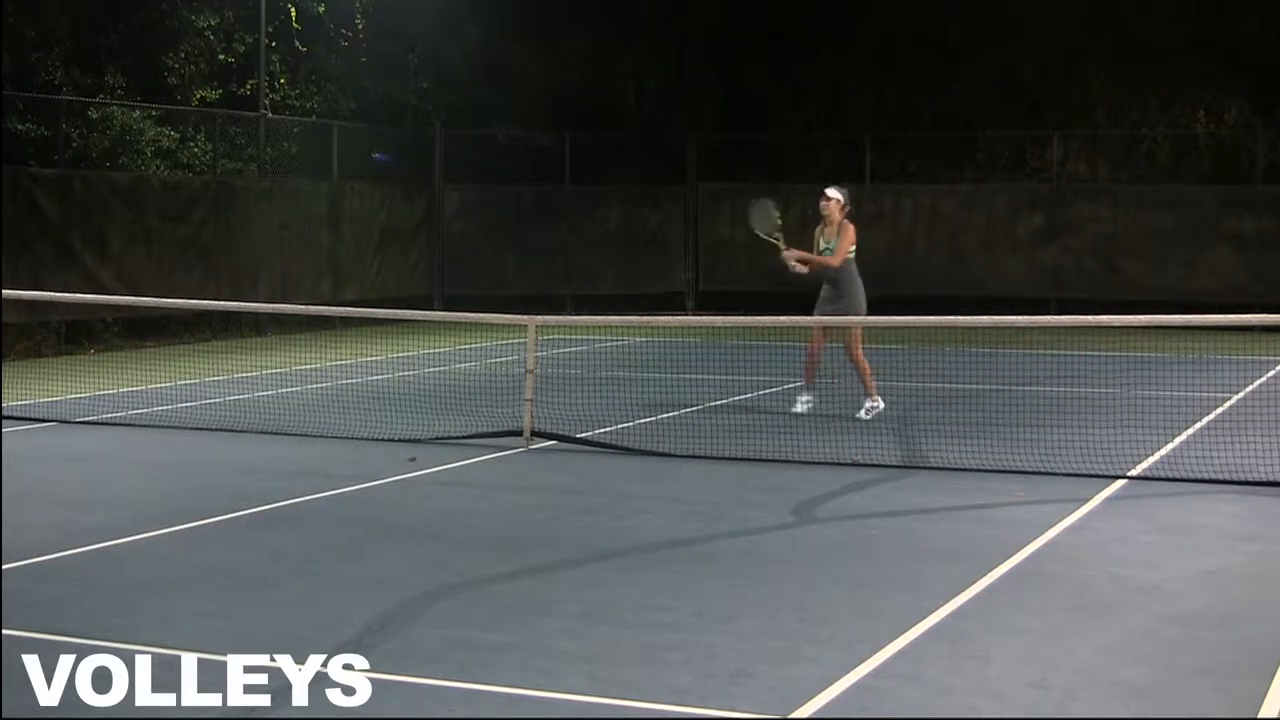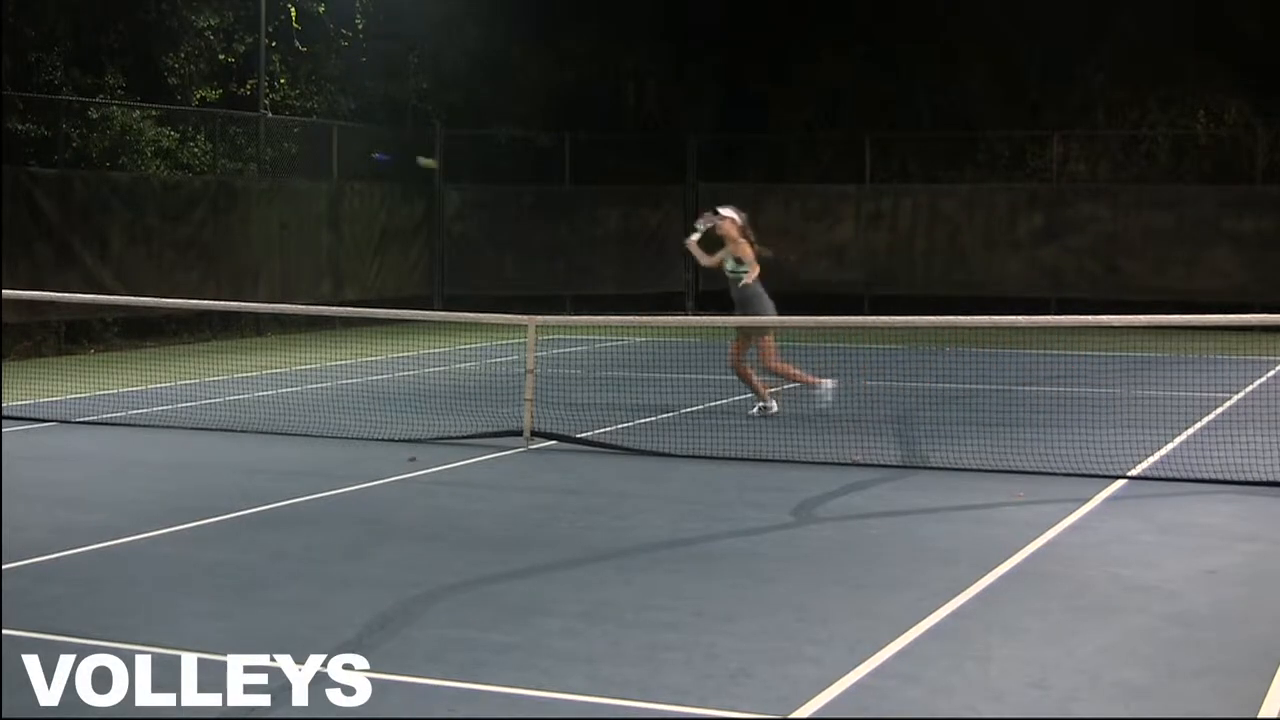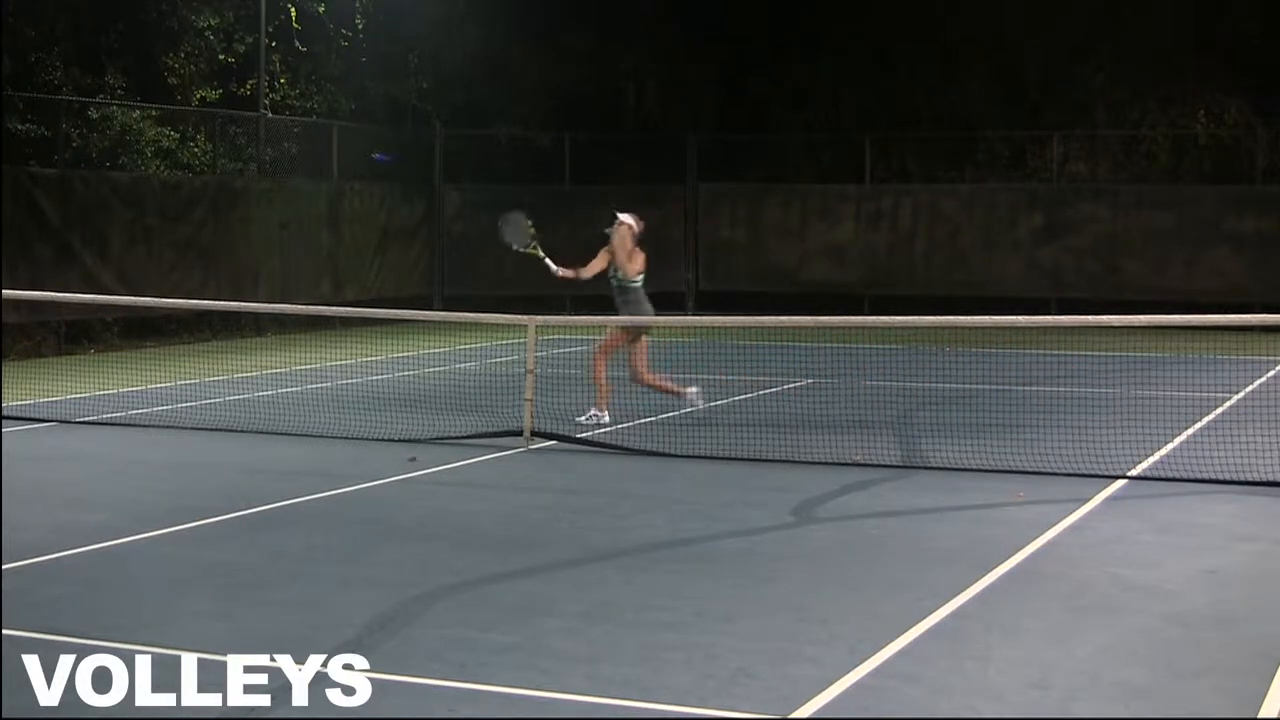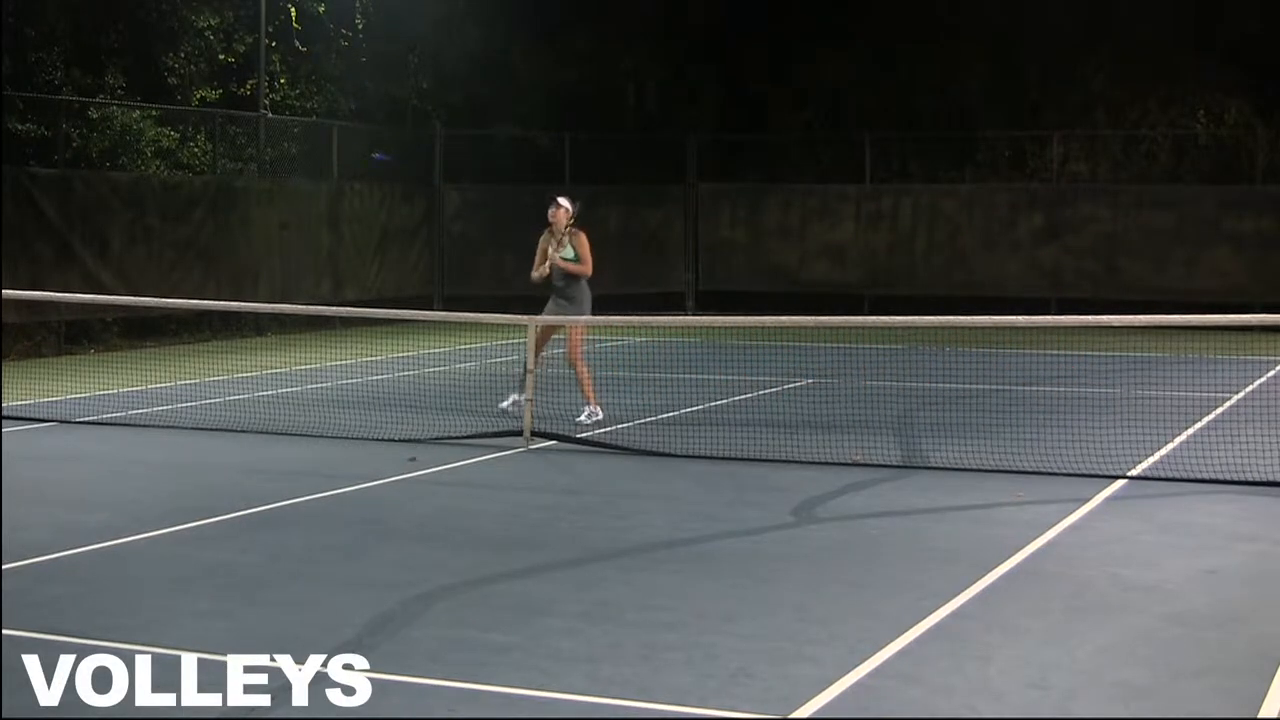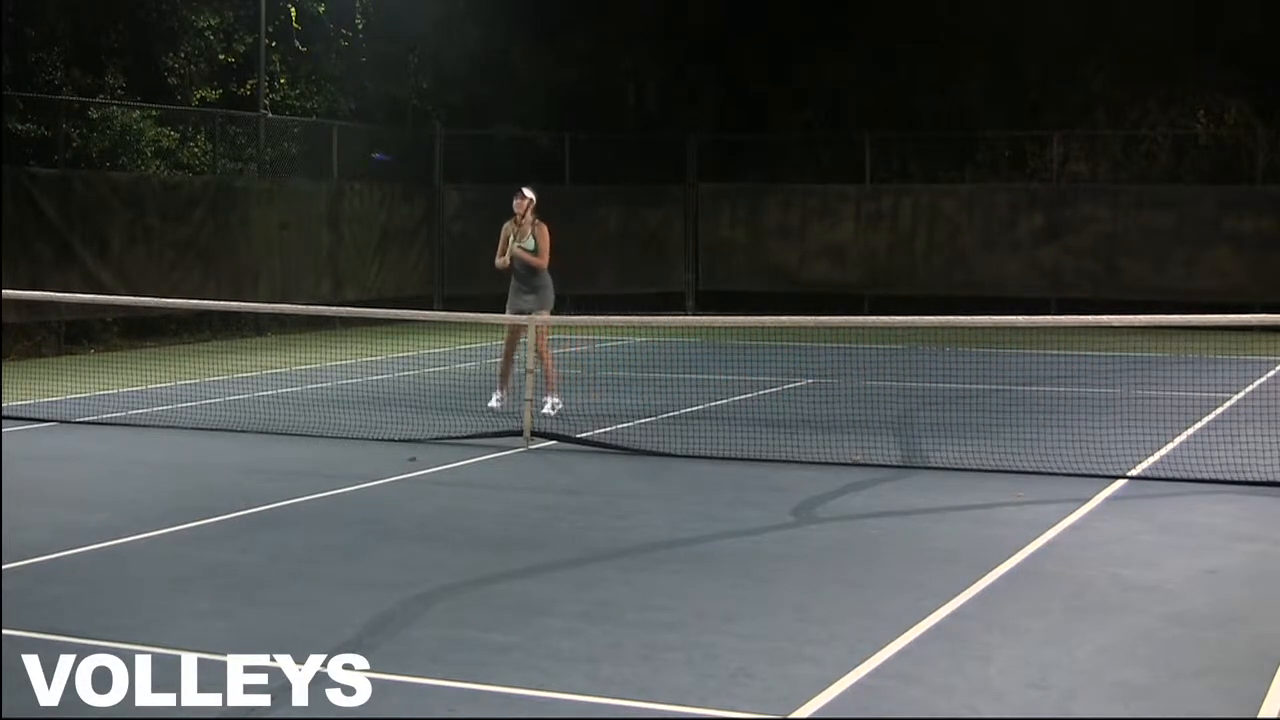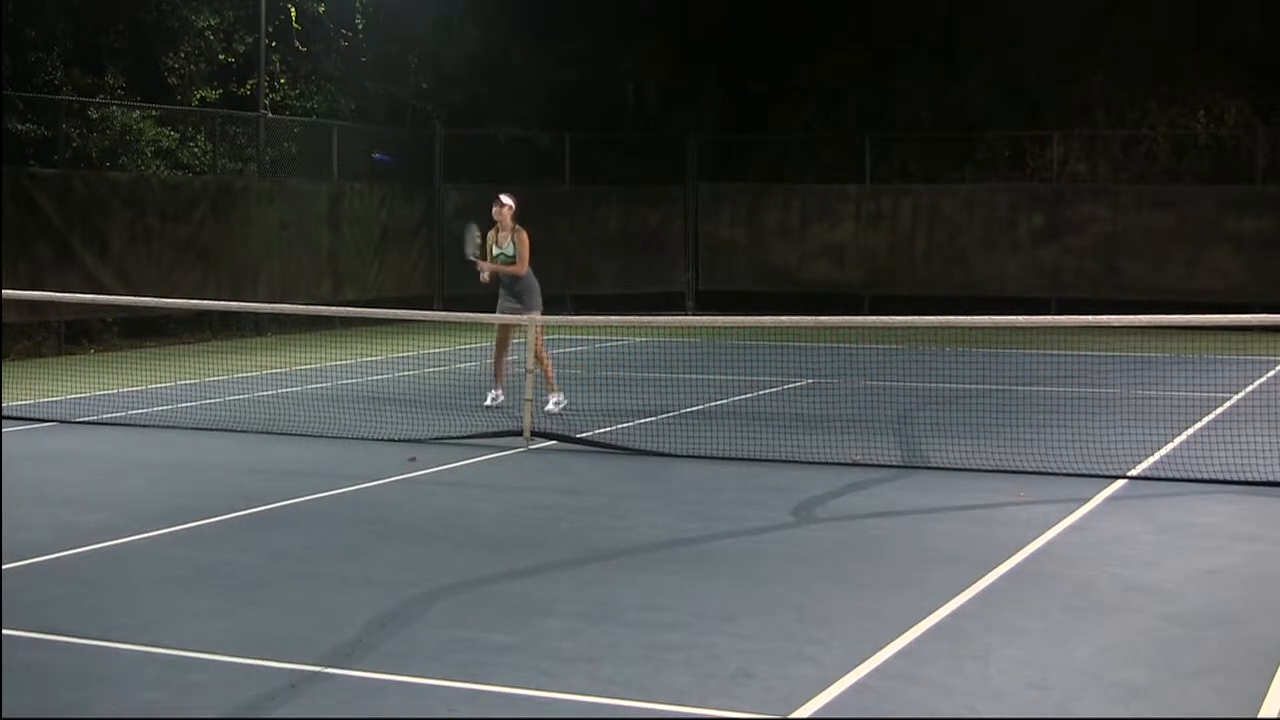
dt=0.4s
person 1, frame 1
left shoulder: (847, 228)
right shoulder: (820, 231)
left elbow: (835, 261)
right elbow: (817, 266)
left wrist: (801, 255)
right wrist: (799, 264)
left hip: (850, 292)
right hip: (829, 292)
left knee: (853, 351)
right knee: (814, 346)
left ankle: (873, 400)
right ankle: (807, 395)
person 1, frame 2
left shoulder: (741, 246)
right shoulder: (729, 247)
left elbow: (754, 268)
right elbow: (707, 262)
left wrist: (749, 276)
right wrist: (693, 244)
left hip: (757, 308)
right hip: (743, 310)
left knee: (770, 365)
right knee: (736, 363)
left ankle: (820, 384)
right ankle: (767, 401)
person 1, frame 3
left shoulder: (638, 255)
right shoulder: (608, 251)
left elbow: (629, 274)
right elbow: (587, 272)
left wrist: (619, 248)
right wrist: (565, 272)
left hip: (636, 314)
right hip: (630, 315)
left knee: (600, 354)
right knee: (640, 375)
left ankle: (600, 411)
right ankle: (685, 392)
person 1, frame 4
left shoulder: (578, 237)
right shoulder: (545, 238)
left elbow: (587, 271)
right elbow: (534, 275)
left wrist: (559, 261)
right wrist: (541, 272)
left hip: (577, 300)
right hip: (556, 299)
left knee: (574, 356)
right knee: (535, 350)
left ankle: (593, 408)
right ankle: (519, 396)
person 1, frame 5
left shoulder: (540, 228)
right shoulder: (508, 227)
left elbow: (543, 263)
right elbow: (498, 260)
left wrist: (518, 253)
right wrist: (503, 262)
left hip: (540, 290)
right hip: (517, 289)
left knee: (540, 344)
right knee: (510, 344)
left ankle: (553, 397)
right ankle: (501, 393)
person 1, frame 6
left shoulder: (520, 234)
right shoulder: (491, 234)
left elbow: (521, 269)
right elbow: (493, 267)
left wrist: (491, 266)
right wrist: (485, 273)
left hip: (527, 294)
right hip: (507, 294)
left knee: (536, 347)
right knee: (501, 345)
left ankle: (555, 394)
right ankle: (497, 391)
